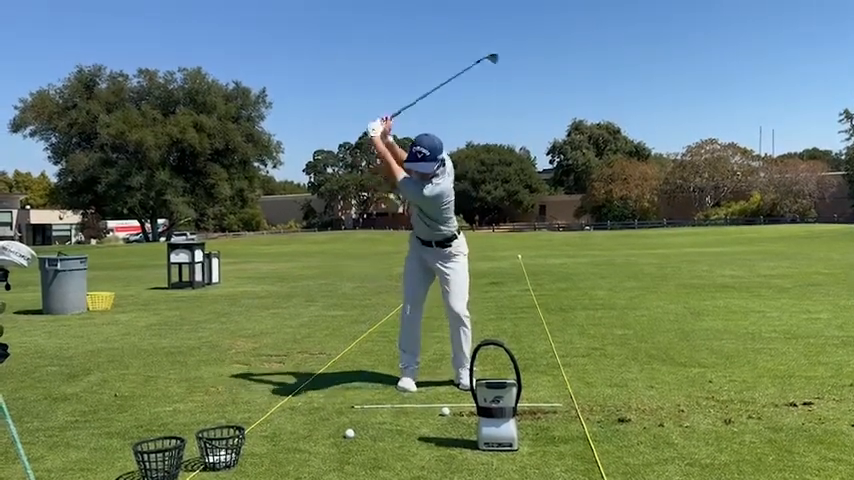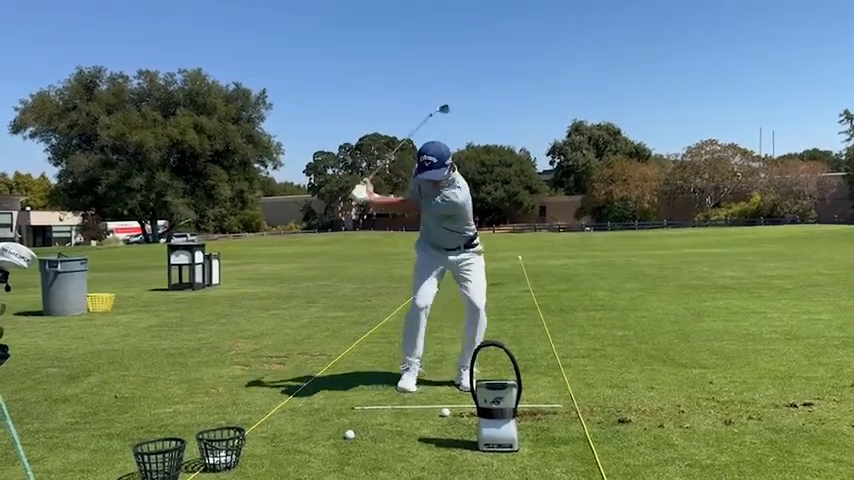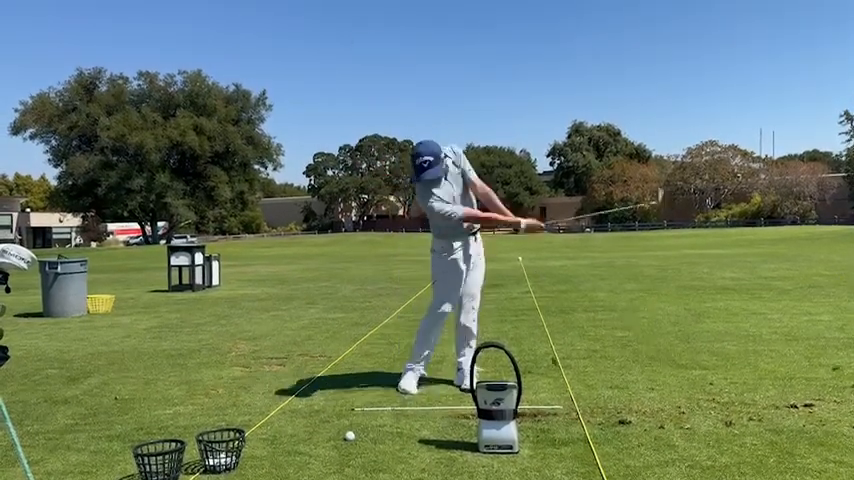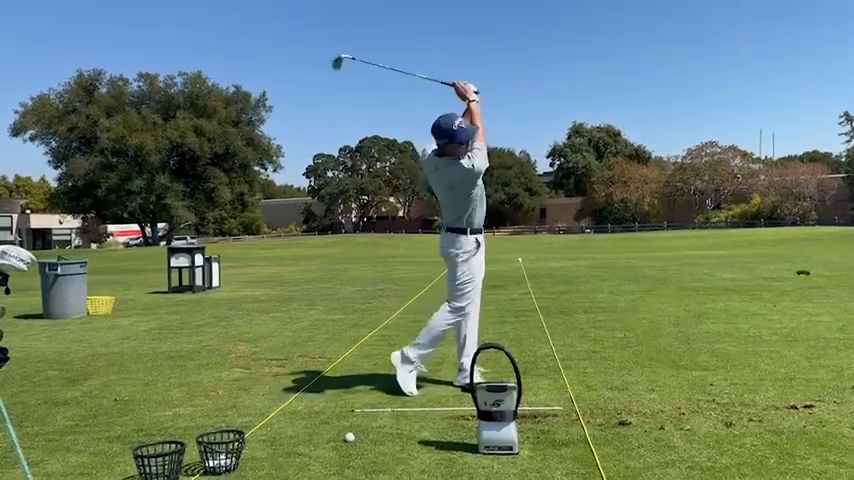
dt=0.2s
person 1, frame 1
left shoulder: (433, 191)
right shoulder: (439, 160)
left elbow: (398, 176)
right elbow: (406, 164)
left wrist: (379, 144)
right wrist: (387, 138)
left hip: (448, 250)
right hip: (420, 245)
left knee: (456, 310)
right knee: (411, 305)
left ankle: (463, 370)
right ankle: (408, 369)
person 1, frame 2
left shoulder: (456, 195)
right shoulder: (427, 174)
left elbow: (413, 204)
right elbow: (414, 197)
left wrist: (376, 200)
right wrist: (378, 198)
left hip: (466, 252)
right hip: (431, 249)
left knee: (476, 308)
right knee: (420, 304)
left ankle: (465, 371)
right ankle: (410, 370)
person 1, frame 3
left shoulder: (452, 154)
right shoulder: (428, 197)
left elbow: (480, 189)
right elbow: (472, 217)
left wrist: (510, 217)
right wrist: (517, 224)
left hip: (473, 242)
right hip: (448, 248)
left knee: (469, 307)
right knee: (442, 307)
left ankle: (465, 370)
right ankle: (414, 369)
person 1, frame 4
left shoulder: (432, 158)
right shoulder: (468, 169)
left elbow: (469, 134)
right elbow: (478, 137)
left wrist: (469, 103)
right wrist: (472, 101)
left hip: (460, 237)
right hip: (467, 242)
left knee: (469, 306)
right knee: (458, 307)
left ankle: (466, 370)
right ankle: (410, 358)
